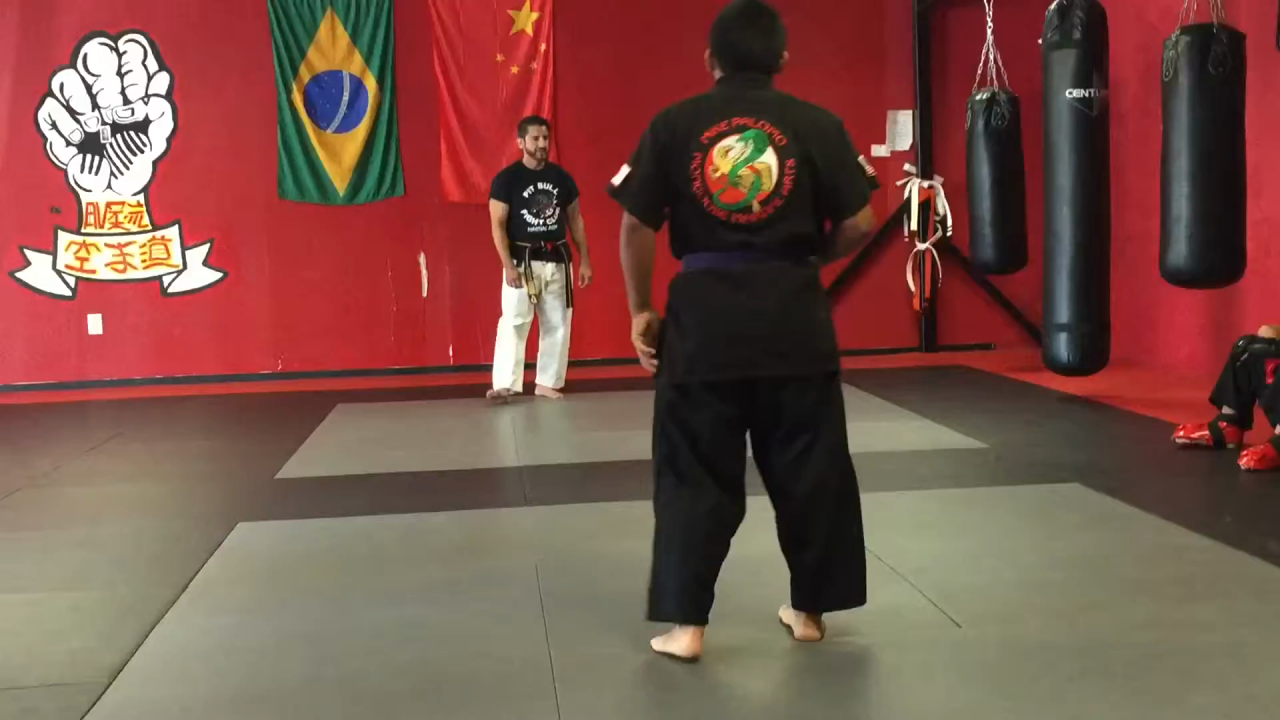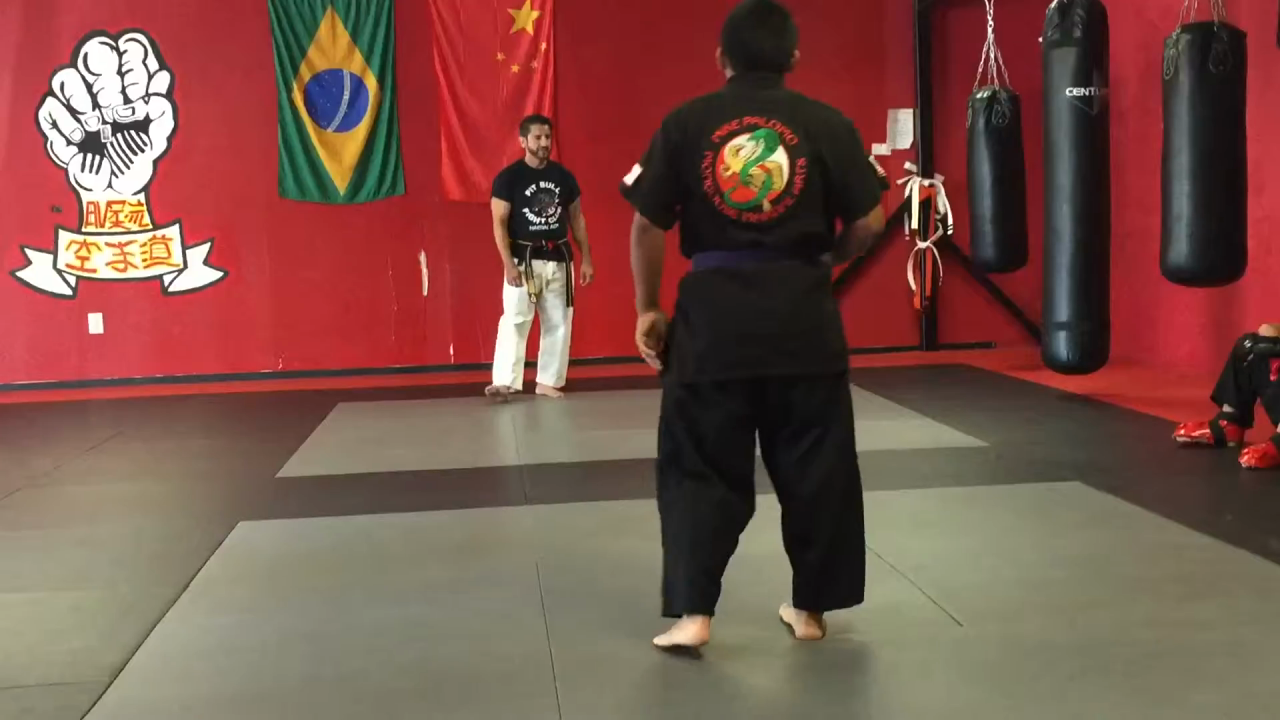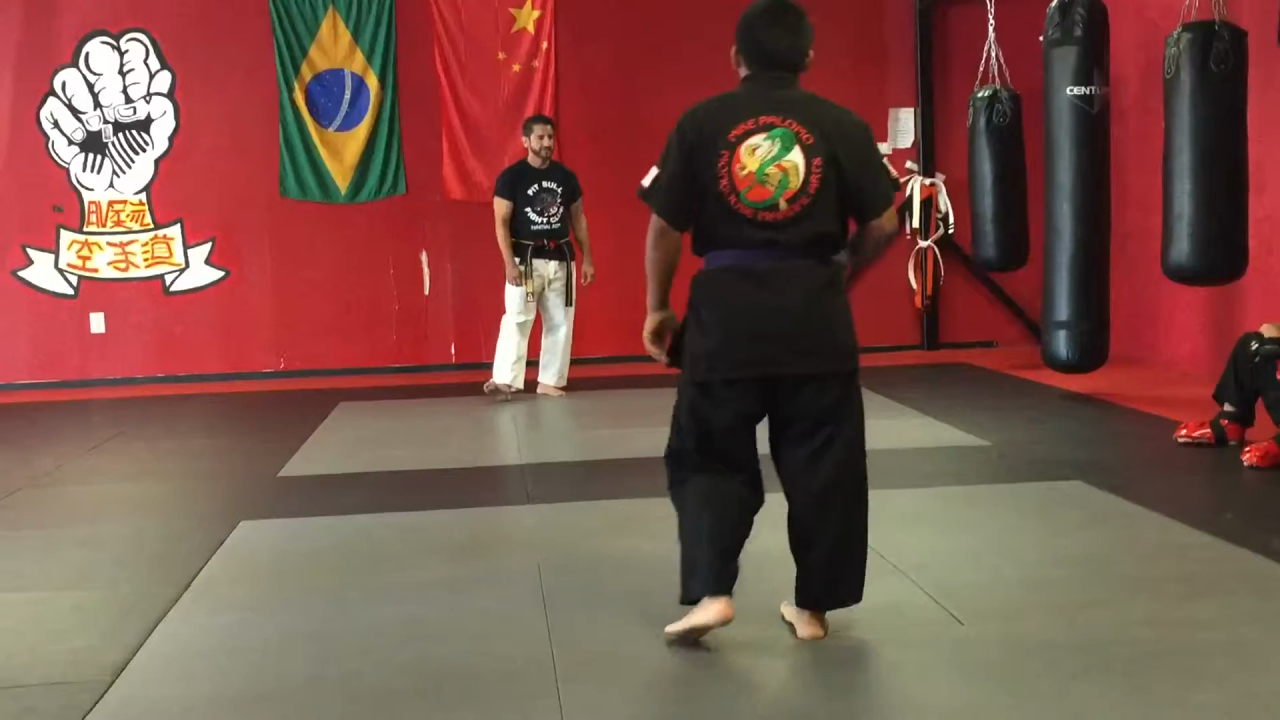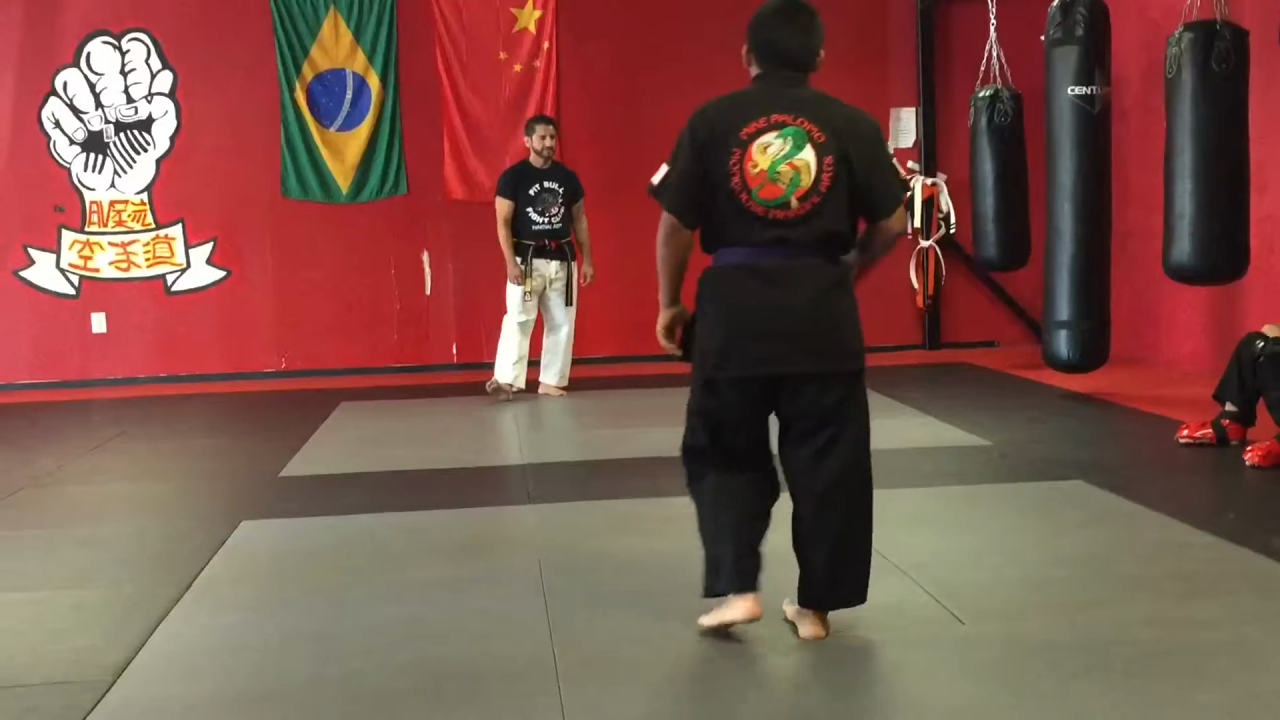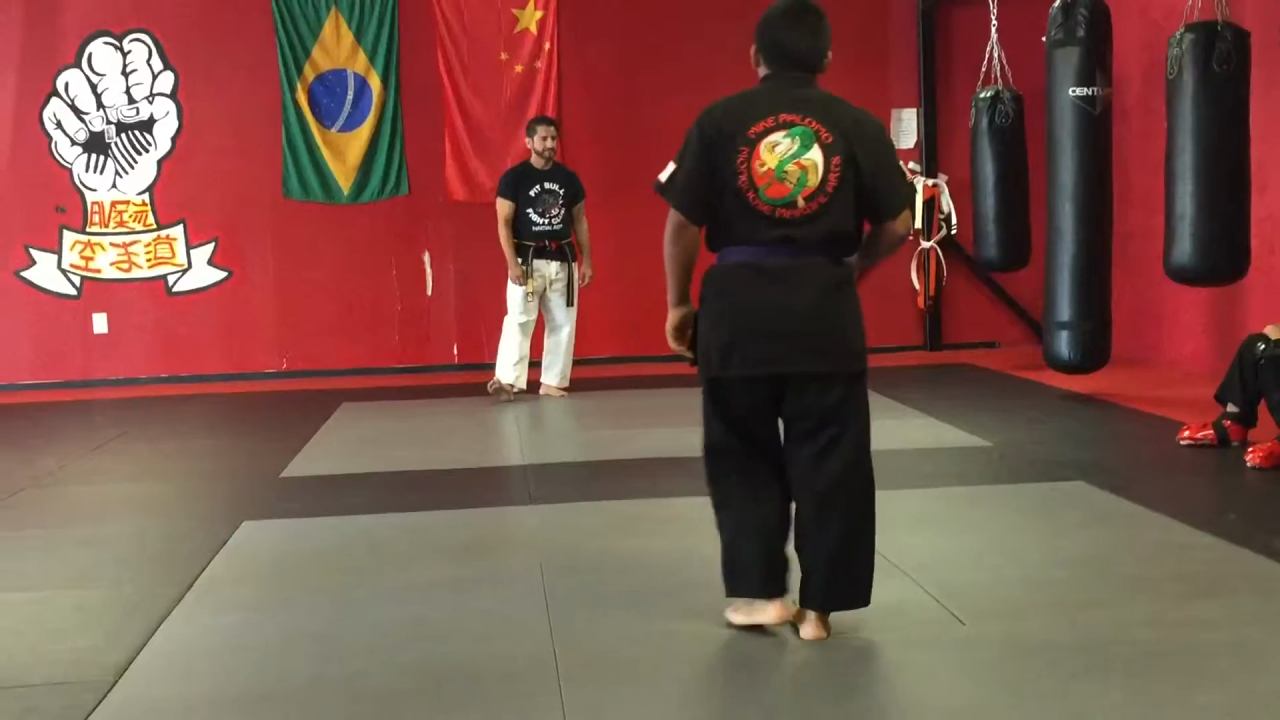
dt=0.1s
person 1, frame 1
left shoulder: (674, 124)
right shoulder: (816, 123)
left elbow: (636, 225)
right elbow: (858, 223)
left wrist: (640, 308)
left hip: (703, 310)
right hip: (793, 311)
left knee: (694, 472)
right knee: (810, 468)
left ankle: (684, 622)
right ankle: (808, 608)
person 1, frame 2
left shoulder: (685, 123)
right shoulder: (827, 123)
left elbow: (647, 225)
right elbow: (868, 222)
left wrist: (647, 308)
left hip: (713, 310)
right hip: (802, 310)
left knee: (699, 468)
right knee: (817, 466)
left ankle: (692, 612)
right ankle: (810, 606)
person 1, frame 3
left shoulder: (701, 123)
right shoulder: (841, 124)
left elbow: (664, 227)
right elbow: (883, 224)
left wrist: (657, 306)
left hip: (726, 308)
right hip: (814, 311)
left knee: (707, 458)
right knee: (825, 464)
left ankle: (710, 593)
right ankle: (812, 606)
person 1, frame 4
left shoulder: (711, 121)
right shoulder: (852, 124)
left elbow: (675, 224)
right elbow: (891, 224)
left wrist: (669, 303)
left hip: (734, 305)
right hip: (821, 308)
left knee: (723, 455)
right knee: (829, 462)
left ankle: (736, 588)
right ankle: (815, 605)
person 1, frame 5
left shoulder: (719, 120)
right shoulder: (858, 125)
left elbow: (682, 223)
right elbow: (895, 227)
left wrist: (678, 301)
left hip: (739, 304)
right hip: (825, 307)
left knee: (741, 460)
right knee: (831, 462)
left ankle: (764, 593)
right ankle: (817, 606)
person 2, frame 1
left shoulder: (562, 177)
right shoulder: (506, 179)
left elbow: (575, 220)
right elbow: (497, 225)
left wrist: (584, 260)
right wrist: (508, 265)
left hip: (558, 260)
right hip: (523, 261)
left knee: (557, 325)
right knee: (514, 323)
left ankle: (547, 383)
right ankle: (504, 385)
person 2, frame 2
left shoulder: (563, 176)
right shoulder: (508, 177)
left elbow: (577, 218)
right elbow: (499, 223)
left wrist: (586, 258)
right wrist: (508, 264)
left hip: (559, 259)
right hip: (524, 259)
left knee: (558, 323)
right knee: (514, 321)
left ankle: (548, 382)
right ankle: (504, 382)
person 2, frame 3
left shoulder: (566, 176)
right shoulder: (511, 177)
left elbow: (578, 218)
right elbow: (501, 222)
left wrist: (587, 258)
right wrist: (510, 263)
left hip: (561, 259)
right hip: (525, 258)
left knee: (560, 322)
right knee: (517, 320)
left ankle: (549, 381)
right ankle: (504, 381)
person 2, frame 4
left shoulder: (568, 177)
right shoulder: (513, 177)
left elbow: (579, 219)
right elbow: (503, 222)
left wrist: (586, 259)
right wrist: (511, 262)
left hip: (562, 259)
right hip: (527, 258)
left knee: (561, 323)
right knee: (518, 319)
left ankle: (551, 380)
right ankle: (506, 380)
person 2, frame 5
left shoulder: (569, 178)
right shoulder: (513, 178)
left elbow: (580, 220)
right elbow: (504, 223)
left wrist: (586, 260)
right wrist: (513, 263)
left hip: (563, 259)
right hip: (528, 259)
left knee: (563, 323)
right knee: (519, 320)
left ankle: (552, 382)
right ankle: (507, 381)
